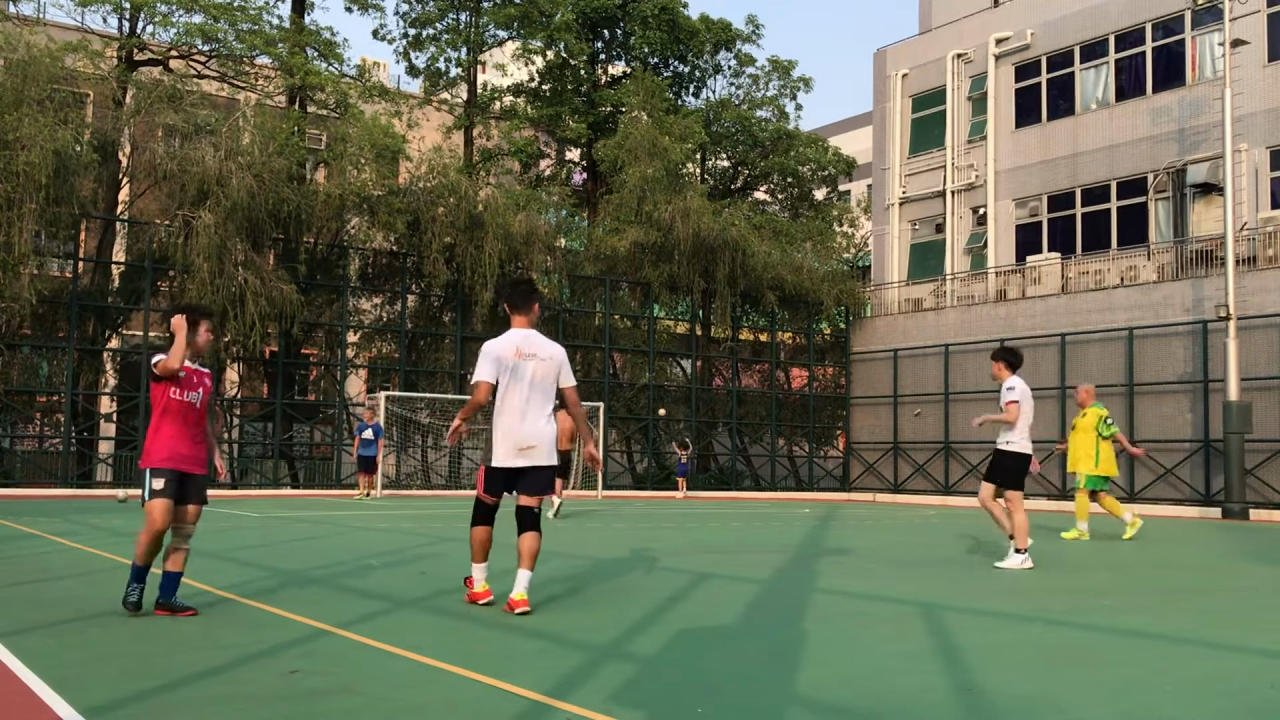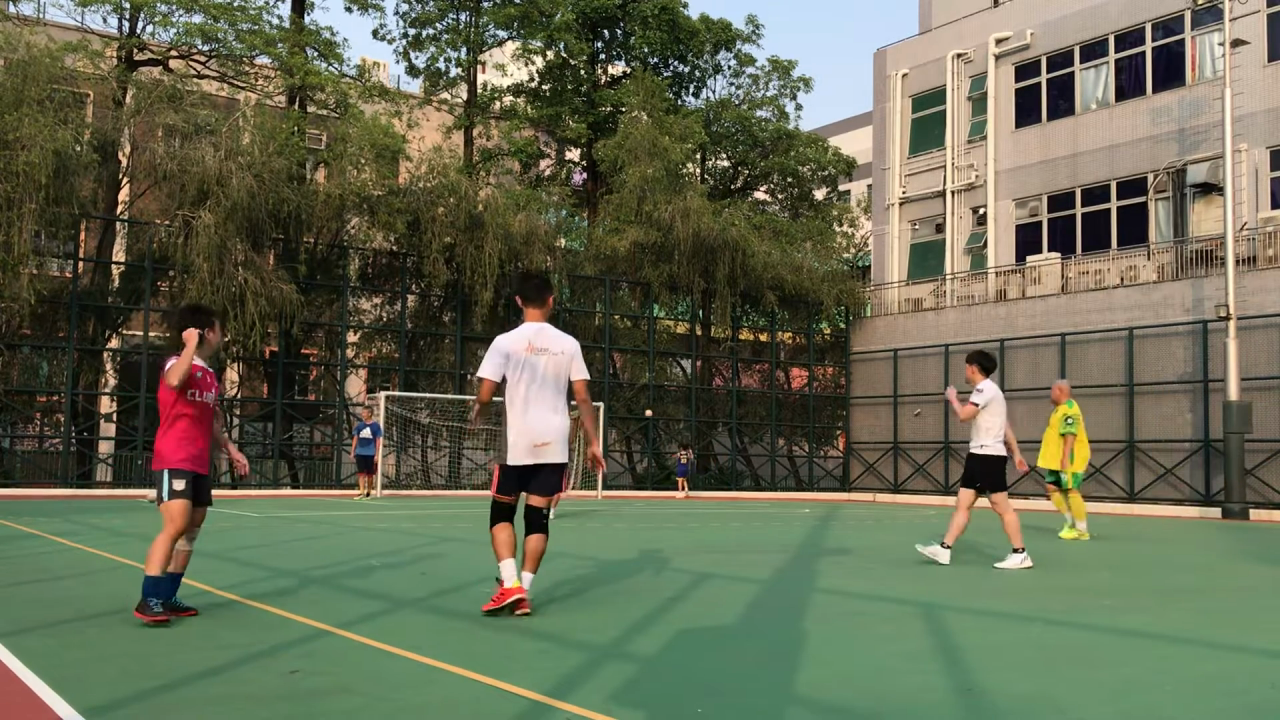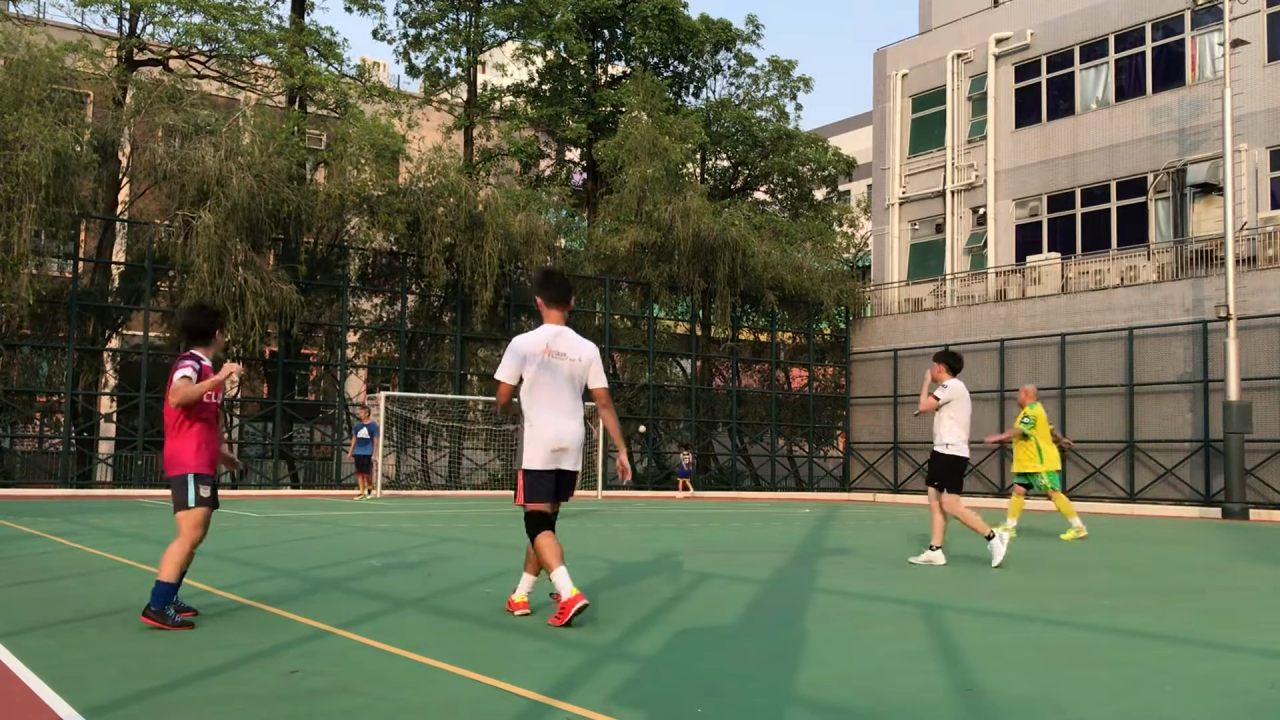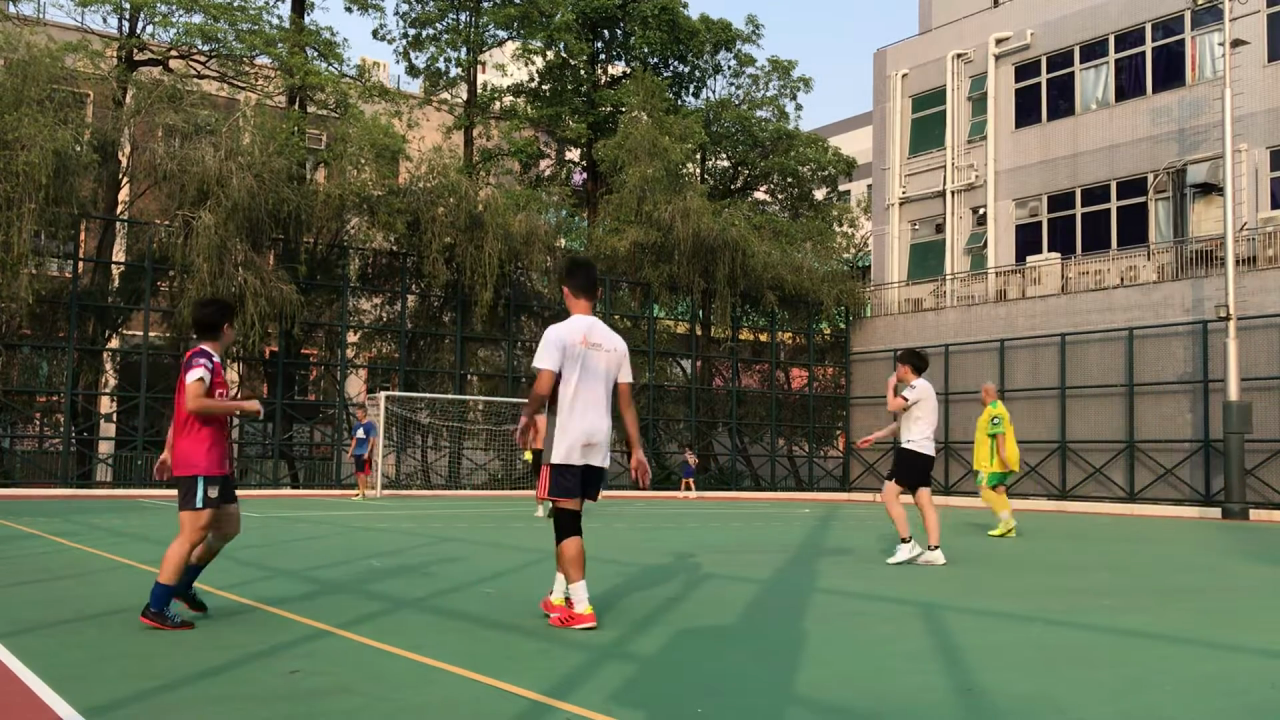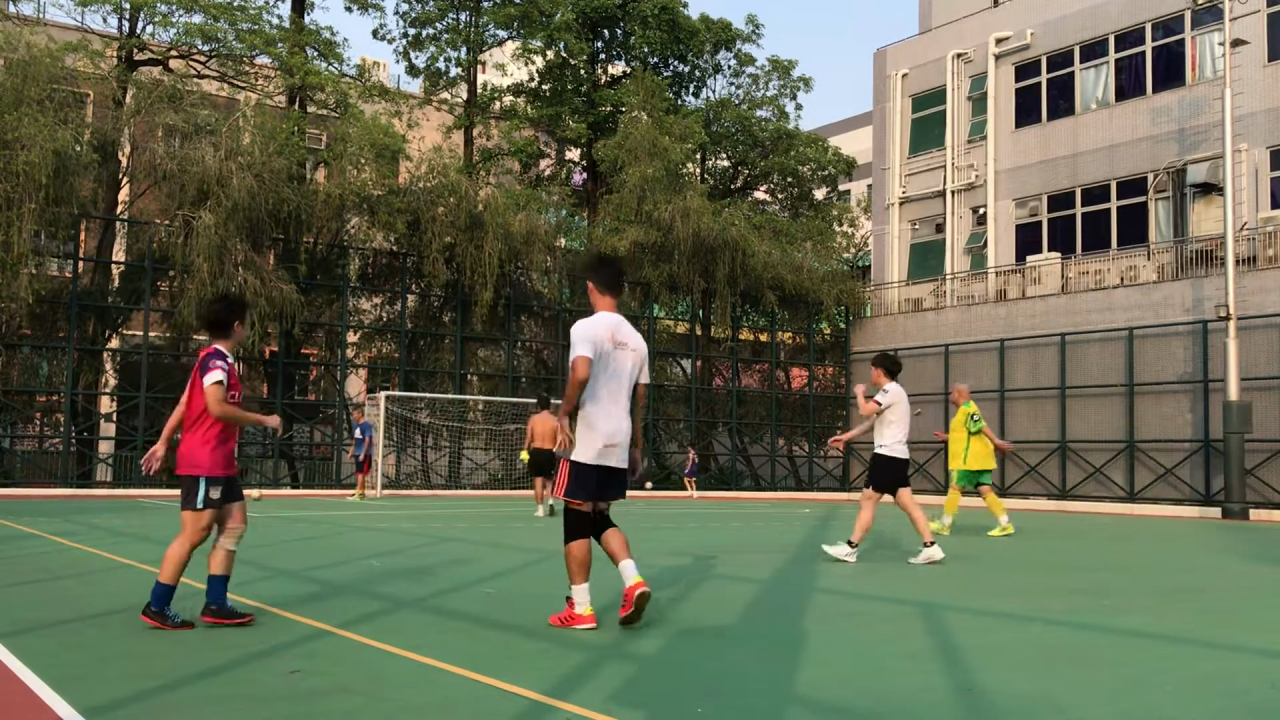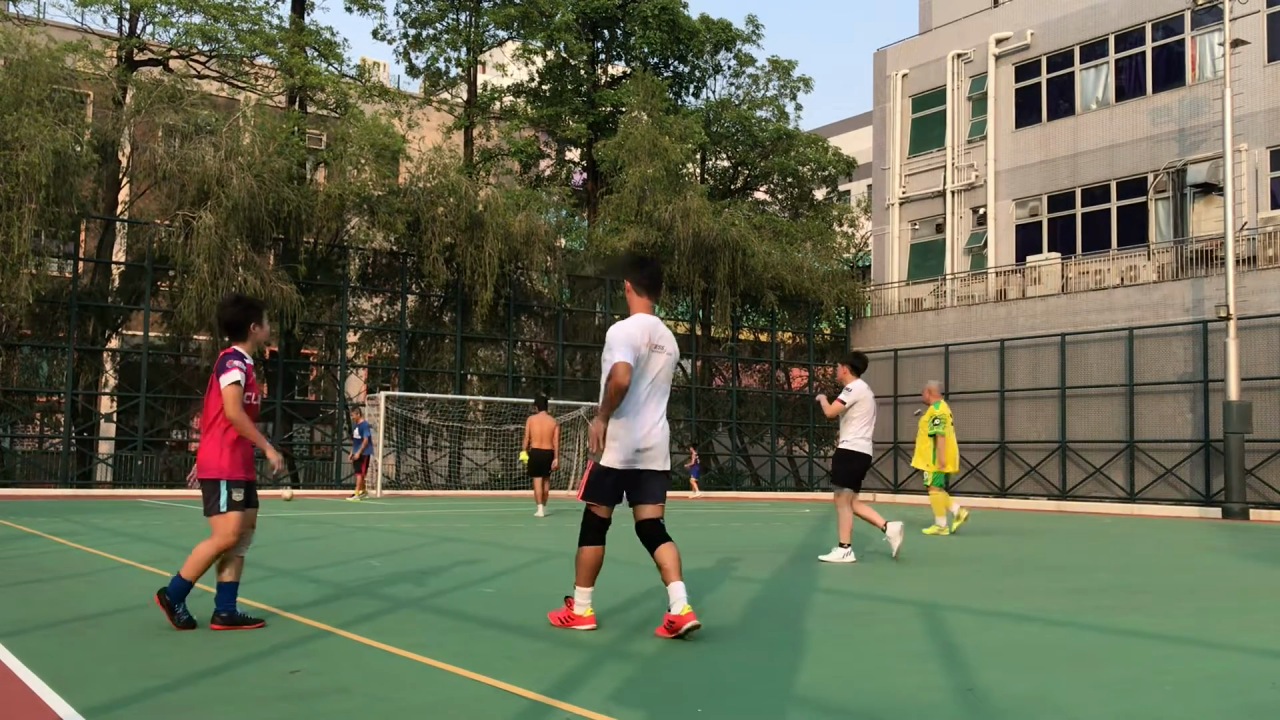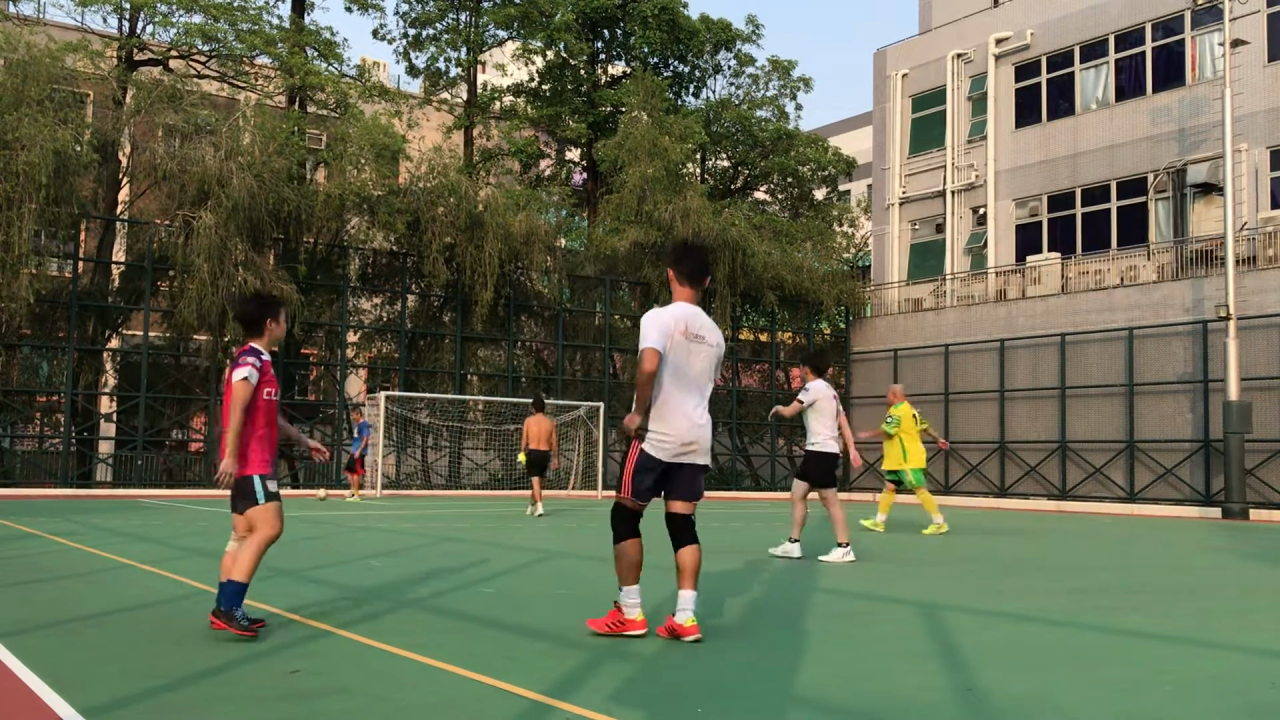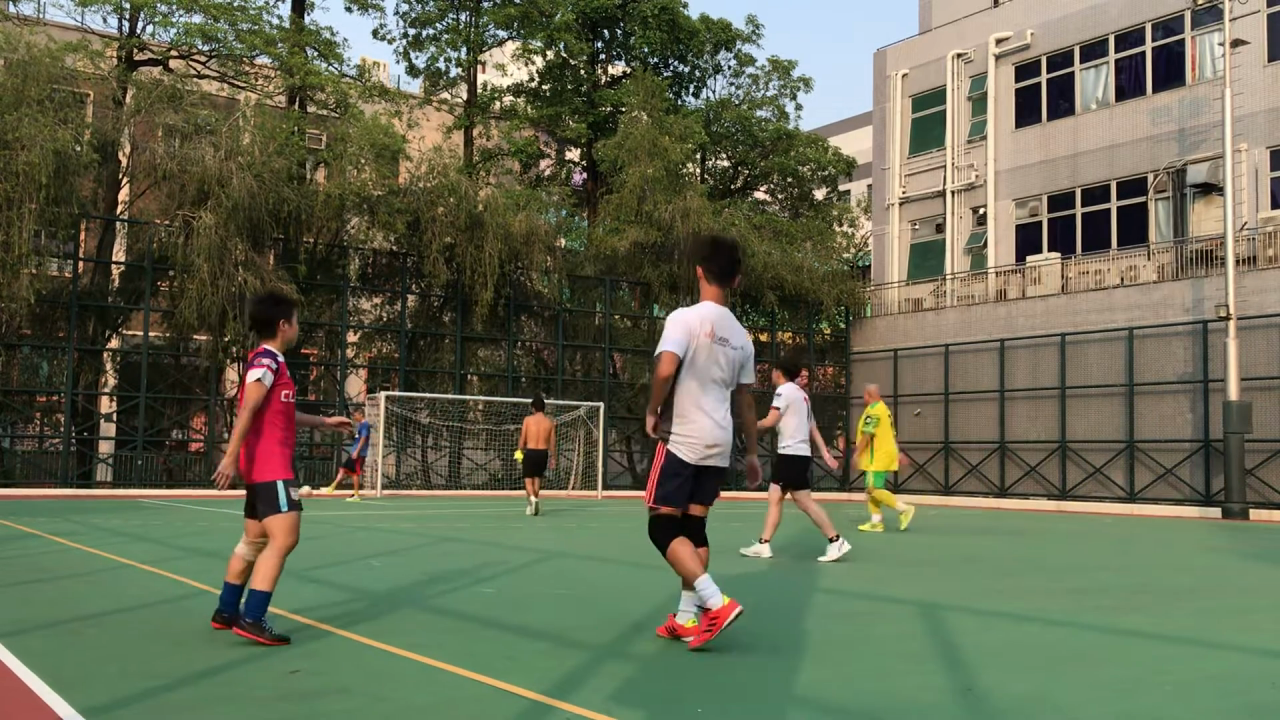
dt=0.2s
person 1, frame 1
left shoulder: (494, 347)
right shoulder: (555, 351)
left elbow: (480, 397)
right elbow: (573, 402)
left wrist: (460, 417)
right wrist: (588, 442)
left hip: (505, 446)
right hip: (542, 447)
left knee: (483, 511)
right knee: (529, 515)
left ankle: (478, 584)
right ankle: (520, 592)
person 1, frame 2
left shoulder: (505, 342)
right shoulder: (569, 344)
left elbow: (485, 395)
right elbow: (583, 398)
left wrist: (478, 408)
right wrist: (593, 442)
left hip: (518, 443)
right hip: (554, 444)
left knee: (501, 512)
right knee: (537, 516)
left ankle: (509, 584)
right ankle: (521, 592)
person 1, frame 3
left shoulder: (523, 343)
right shoulder: (587, 349)
left elbow: (502, 398)
right elbow: (605, 405)
left wrist: (512, 408)
right wrist: (621, 451)
left hip: (538, 446)
right hip: (571, 448)
left knee: (537, 522)
right knee: (545, 521)
left ankle: (569, 594)
right ankle: (521, 595)
person 1, frame 4
left shoulder: (558, 332)
right shoulder: (616, 341)
left elbow: (543, 386)
right elbow: (626, 401)
left wrist: (527, 417)
right wrist: (637, 450)
left hip: (568, 441)
right hip: (600, 444)
left knee: (567, 520)
right knee: (570, 519)
left ankle: (581, 608)
right ankle: (559, 595)
person 1, frame 5
left shoulder: (587, 327)
right shoulder: (636, 340)
left elbow: (580, 373)
left wrist: (563, 415)
right wrist: (635, 447)
left hip: (587, 441)
right hip: (619, 443)
left knee: (577, 520)
right knee: (600, 519)
left ankle: (581, 608)
right ankle: (632, 581)
person 1, frame 6
left shoulder: (624, 330)
right shoulder: (670, 340)
left elbow: (621, 377)
left wrist: (600, 418)
left hip: (619, 444)
right hip: (656, 447)
left knee: (594, 524)
right knee: (652, 527)
left ankle: (581, 609)
right ankle: (681, 608)
person 1, frame 7
left shoulder: (658, 317)
right shoulder: (714, 333)
left elbow: (649, 366)
left wrist: (637, 412)
left hip: (657, 437)
right hip: (697, 439)
left knee: (624, 517)
right knee: (682, 525)
left ankle: (629, 612)
right ankle: (685, 617)
person 1, frame 8
left shoulder: (684, 318)
right shoulder: (742, 336)
left elbow: (665, 370)
right elbow: (745, 401)
left wrist: (653, 412)
right wrist: (752, 452)
left hip: (681, 438)
right hip: (718, 443)
left knee: (663, 528)
right knee: (693, 527)
left ankle: (717, 603)
right ankle: (686, 617)
person 2, frame 1
left shoulder: (207, 376)
right shoulder: (161, 362)
right elbow: (174, 365)
left wrist: (215, 453)
right wrist: (180, 333)
left hip: (195, 464)
right hip: (161, 458)
left knee: (185, 530)
right knee: (158, 524)
left ankle: (167, 598)
right ankle: (136, 581)
person 2, frame 2
left shoulder: (211, 374)
right shoulder: (176, 362)
right elbow: (174, 381)
left wrist: (231, 449)
right wrist: (190, 344)
left hip: (200, 463)
right hip: (174, 460)
left knee: (191, 531)
right knee: (175, 527)
left ankle: (167, 598)
right ankle: (149, 600)
person 2, frame 3
left shoulder: (205, 370)
right shoulder: (190, 363)
right elbow: (176, 399)
left wrist: (221, 449)
right wrist: (219, 378)
left hip: (203, 464)
right hip: (187, 465)
left knee: (195, 534)
right knee: (190, 534)
left ankle: (168, 598)
right ankle: (157, 606)
person 2, frame 4
left shoulder: (206, 361)
right shoulder: (201, 360)
left elbow: (181, 413)
right elbow: (194, 404)
left wrist: (169, 451)
right wrist: (242, 405)
left hip: (212, 463)
right hip: (199, 464)
left knee: (228, 526)
right knee: (194, 534)
left ankle: (182, 583)
right ankle: (156, 607)
person 2, frame 5
left shoulder: (217, 360)
right shoulder: (217, 360)
left elbow: (183, 404)
right elbow: (217, 408)
left wrist: (163, 443)
right wrist: (263, 420)
left hip: (219, 463)
right hip: (203, 463)
left knee: (234, 526)
right knee: (195, 534)
left ankle: (216, 604)
right ankle: (157, 606)
person 2, frame 6
left shoulder: (239, 362)
right shoulder: (234, 361)
right elbow: (233, 412)
left wrist: (203, 457)
right wrist: (268, 448)
left hip: (237, 467)
right hip: (224, 467)
left knee: (242, 534)
right knee: (226, 537)
left ankle: (225, 610)
right ankle: (173, 595)
person 2, frame 7
left shoulder: (259, 361)
right shoulder: (249, 358)
left elbow: (269, 415)
right elbow: (237, 408)
left wrist: (304, 441)
right wrist: (230, 455)
left hip: (251, 463)
right hip: (248, 462)
left knee: (243, 535)
right knee: (268, 529)
left ankle: (225, 609)
right ankle: (229, 606)
person 2, frame 8
left shoulder: (271, 362)
right shoulder: (266, 360)
right elbow: (247, 410)
left wrist: (325, 421)
right wrist: (230, 456)
left hip: (265, 468)
right hip: (270, 467)
left knee: (255, 539)
right knee: (284, 539)
left ankle: (227, 610)
right ankle: (252, 618)
person 3, frame 1
left shoulder: (1013, 385)
right shoulder: (1014, 385)
left elbow: (1011, 417)
right elbow: (1023, 421)
left wrist: (984, 418)
right wrist: (1029, 455)
left hip: (1015, 452)
right hip: (1008, 451)
left knee: (1014, 505)
right knee: (985, 497)
left ankle: (1021, 554)
right ankle: (1016, 540)
person 3, frame 2
left shoulder: (984, 388)
right shoulder: (988, 389)
left elbow: (963, 415)
right elbow: (1006, 427)
left wrist: (952, 398)
right wrist: (1016, 454)
left hip: (988, 455)
right hip: (979, 455)
left knee: (1002, 506)
right knee: (962, 504)
left ankle: (1020, 555)
right ankle: (944, 549)
person 3, frame 3
left shoulder: (951, 386)
right shoulder: (953, 388)
left elbow: (923, 406)
left wrist: (926, 383)
left hip: (950, 454)
right hip: (944, 453)
left knee: (951, 506)
right knee: (935, 503)
left ankle: (994, 538)
right ankle: (935, 551)
person 3, frame 4
left shoulder: (919, 386)
right shoulder: (918, 388)
left elbow: (892, 407)
right elbow: (902, 423)
left wrist: (891, 386)
right wrist: (875, 437)
left hip: (915, 452)
right hip: (922, 453)
left knee: (889, 496)
right knee: (924, 503)
left ankle: (907, 543)
right ankle: (934, 551)
person 3, frame 5
left shoulder: (890, 391)
right shoulder: (891, 392)
left elbow: (865, 412)
right elbow: (871, 422)
left wrist: (859, 393)
right wrist: (846, 437)
left hip: (887, 455)
right hip: (897, 457)
left knee: (867, 502)
right knee: (908, 503)
left ankle: (850, 548)
right ankle: (930, 547)
person 3, frame 6
left shoulder: (854, 388)
right shoulder: (860, 390)
left elbow: (830, 412)
left wrist: (822, 399)
right wrist: (838, 451)
left hip: (851, 451)
right hip: (860, 452)
left knee: (842, 501)
right knee: (851, 503)
left ankle: (844, 549)
right ankle: (889, 528)
person 3, frame 7
left shoulder: (814, 387)
right shoulder: (829, 390)
left elbow: (789, 412)
right elbow: (844, 425)
left wrist: (777, 408)
right wrist: (852, 450)
left hip: (820, 451)
right hip: (824, 451)
left knee: (830, 501)
right knee: (797, 495)
left ankle: (844, 549)
right ankle: (793, 544)
person 3, frame 8
left shoulder: (784, 391)
right shoulder: (800, 393)
left elbow: (770, 422)
right elbow: (813, 428)
left wrist: (755, 425)
right wrist: (825, 454)
left hip: (792, 454)
right hip: (793, 454)
left knee: (805, 502)
right knee: (773, 499)
left ankle: (836, 542)
right ankle: (763, 544)
